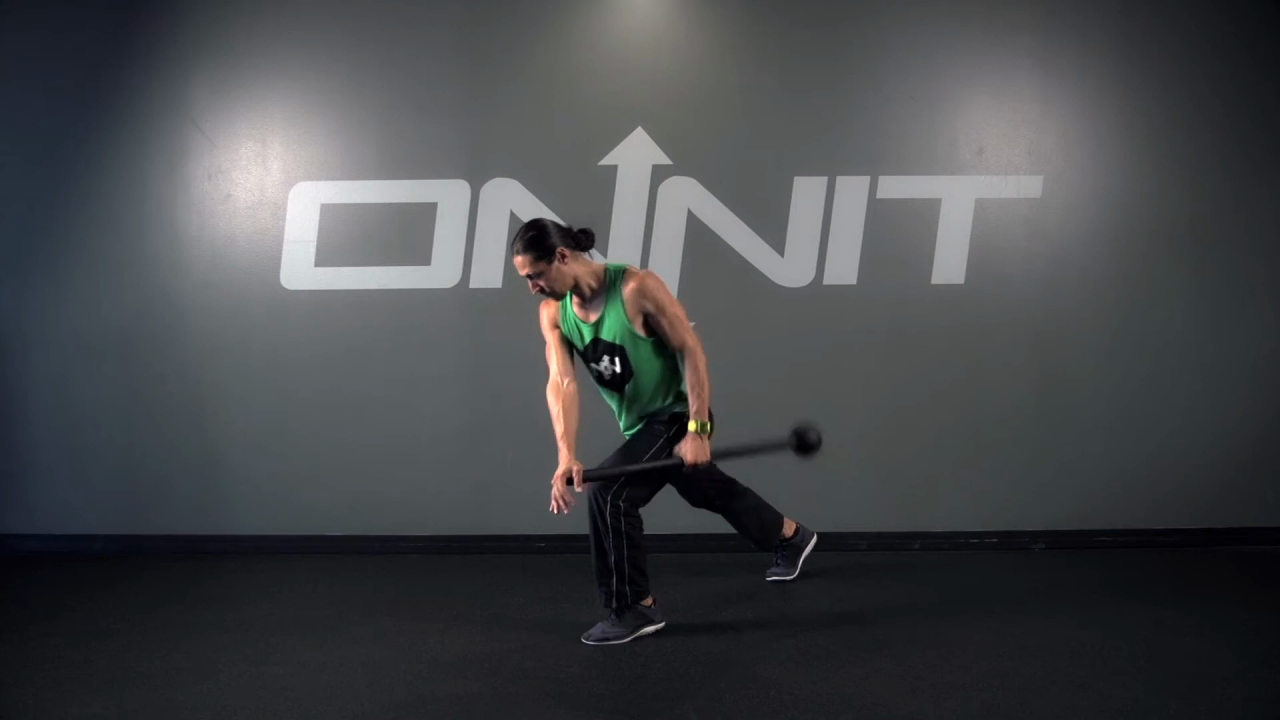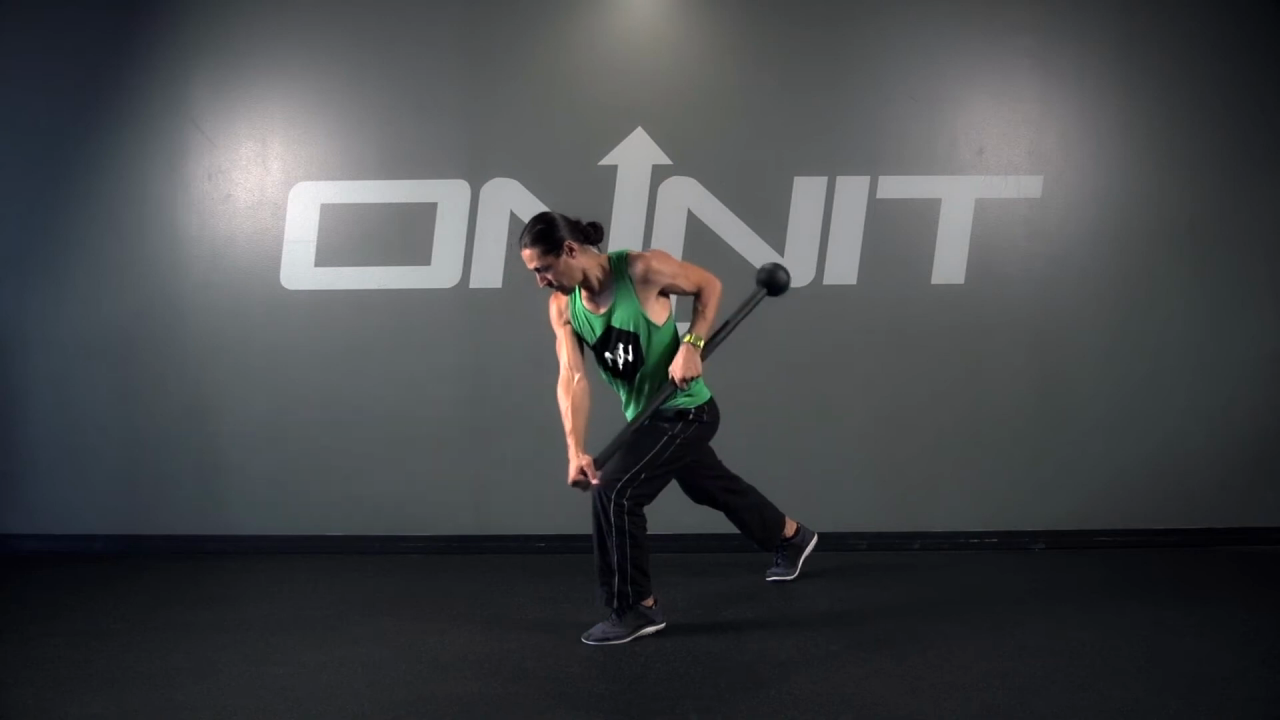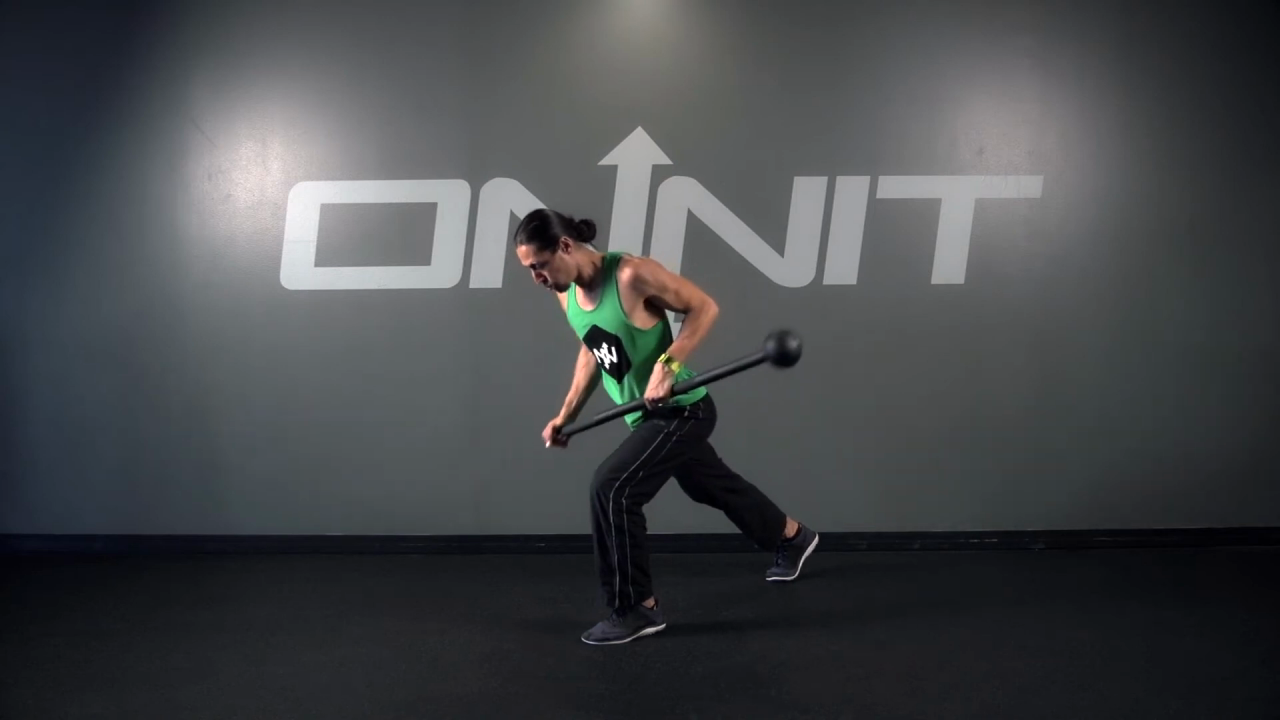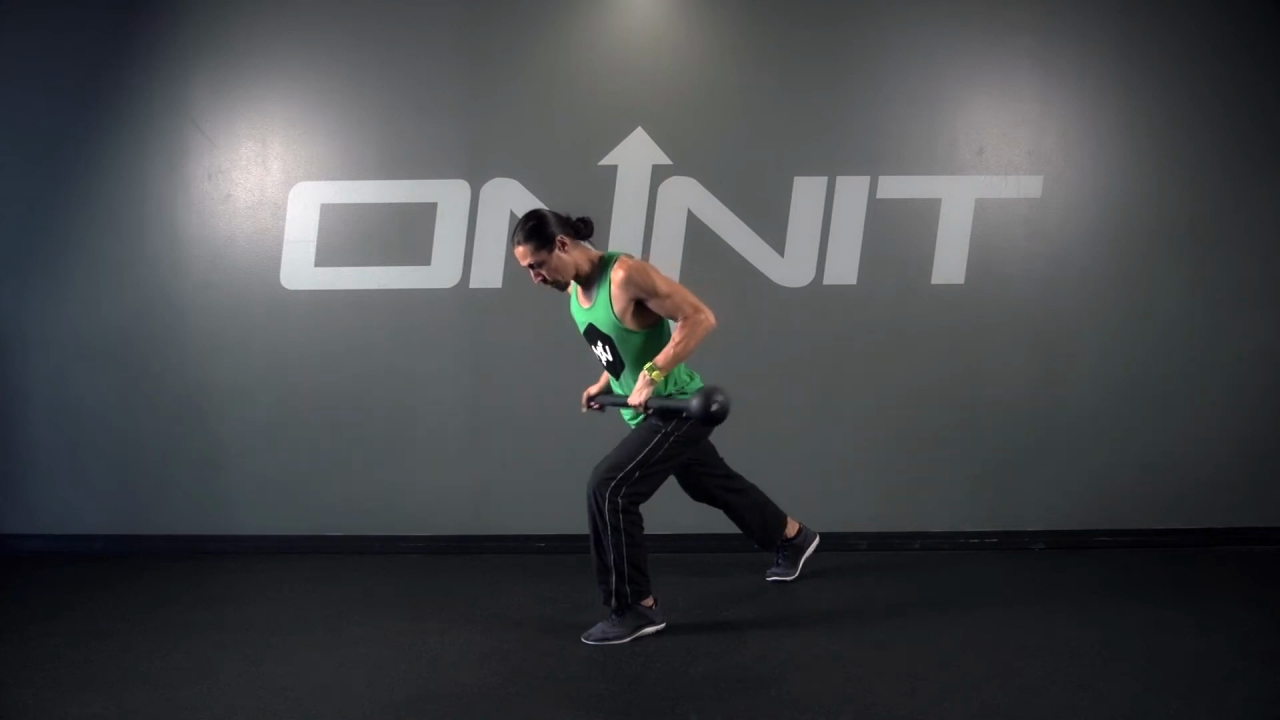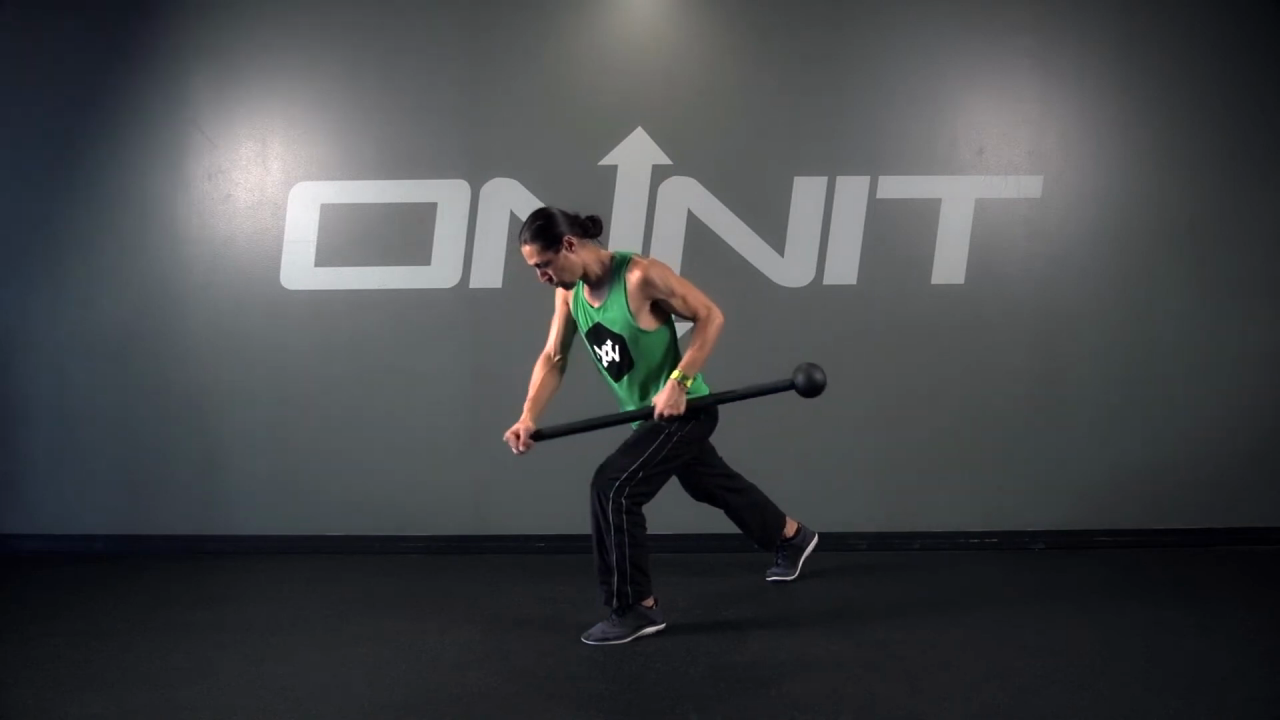
dt=0.7s
person 1, frame 1
left shoulder: (636, 288)
right shoulder: (552, 313)
left elbow: (690, 352)
right elbow: (561, 383)
left wrist: (698, 429)
right wrist: (567, 455)
left hip: (677, 416)
right hip: (641, 424)
left knee: (609, 491)
right knee: (711, 491)
left ankle: (636, 608)
right ankle: (790, 536)
person 1, frame 2
left shoulder: (642, 269)
right shoulder: (562, 307)
left elbow: (709, 285)
right elbow: (572, 377)
left wrist: (691, 346)
right wrist: (576, 449)
left hip: (685, 409)
right hip: (649, 417)
left knee: (615, 490)
right knee: (713, 487)
left ankle: (636, 609)
right ankle: (793, 536)
person 1, frame 3
left shoulder: (632, 274)
right shoulder: (567, 294)
left elbow: (704, 307)
left wrist: (666, 366)
right wrist: (565, 415)
left hip: (681, 409)
right hip: (649, 417)
left knee: (611, 488)
right knee: (713, 486)
left ankle: (637, 609)
right ankle: (793, 537)
person 1, frame 4
left shoulder: (626, 275)
right shoulder: (575, 288)
left elbow: (700, 318)
left wrist: (650, 375)
right wrist: (602, 384)
left hip: (679, 409)
right hip: (656, 413)
left knee: (608, 488)
right knee: (713, 485)
left ankle: (637, 608)
right ankle: (794, 538)
person 1, frame 5
left shoulder: (640, 276)
right shoulder: (569, 291)
left elbow: (710, 316)
right elbow: (554, 356)
left wrist: (677, 382)
right wrist: (529, 416)
left hip: (684, 409)
right hip: (649, 414)
left knee: (612, 488)
right knee: (714, 485)
left ankle: (635, 609)
right ankle: (792, 537)
